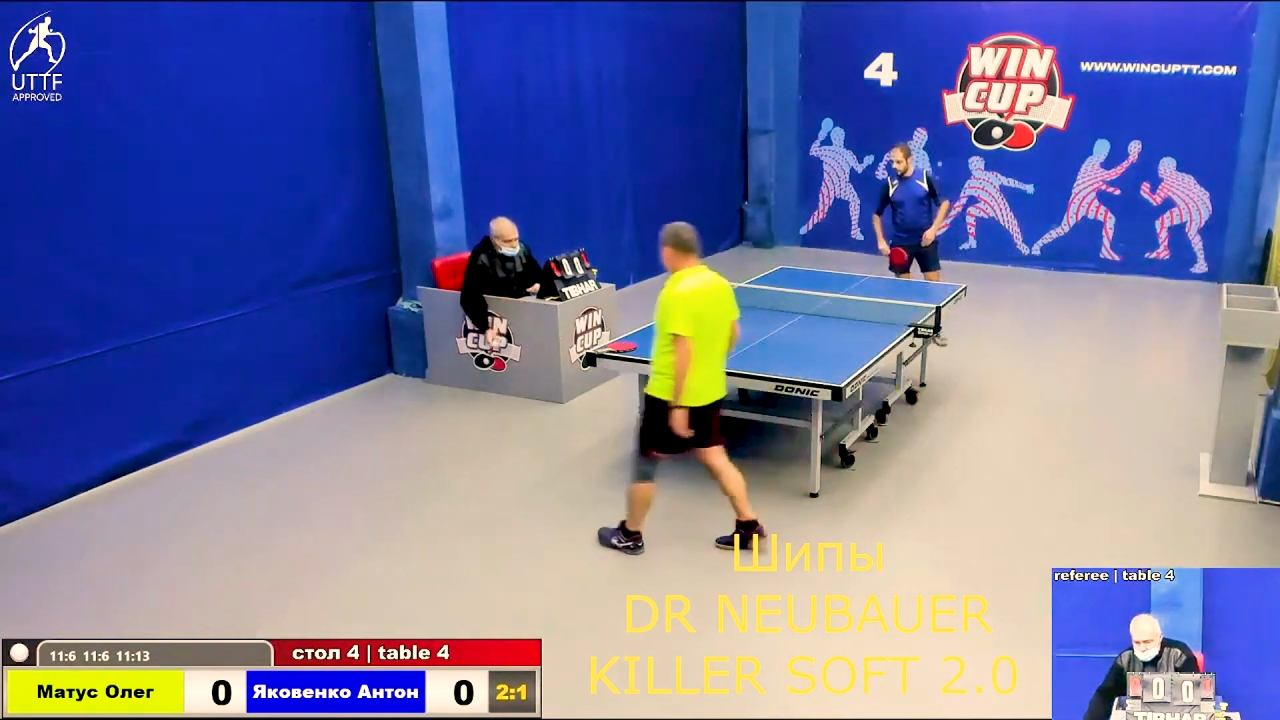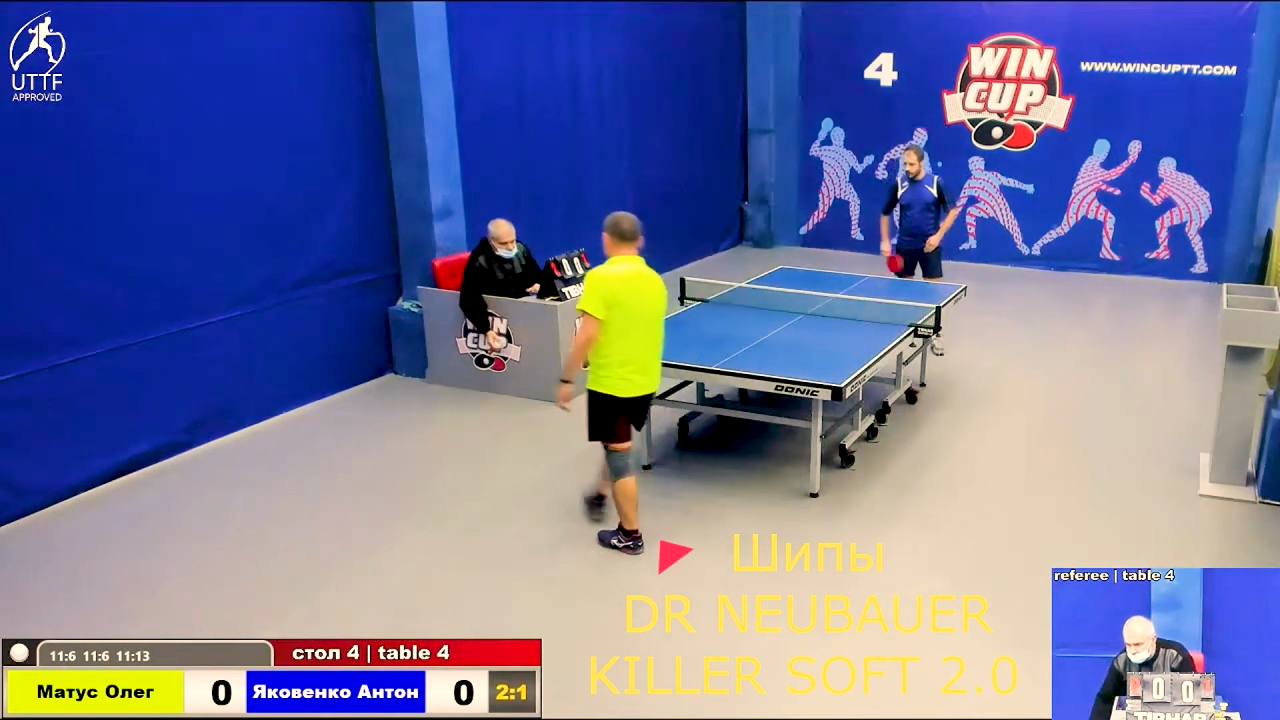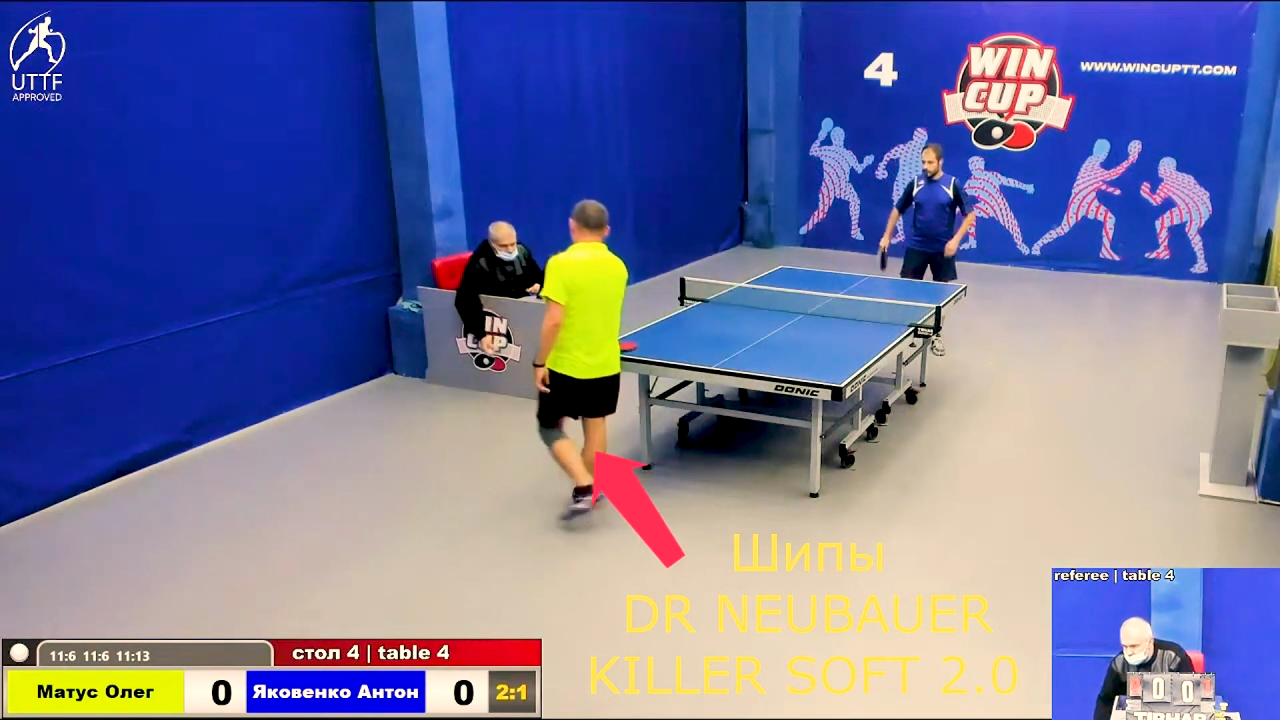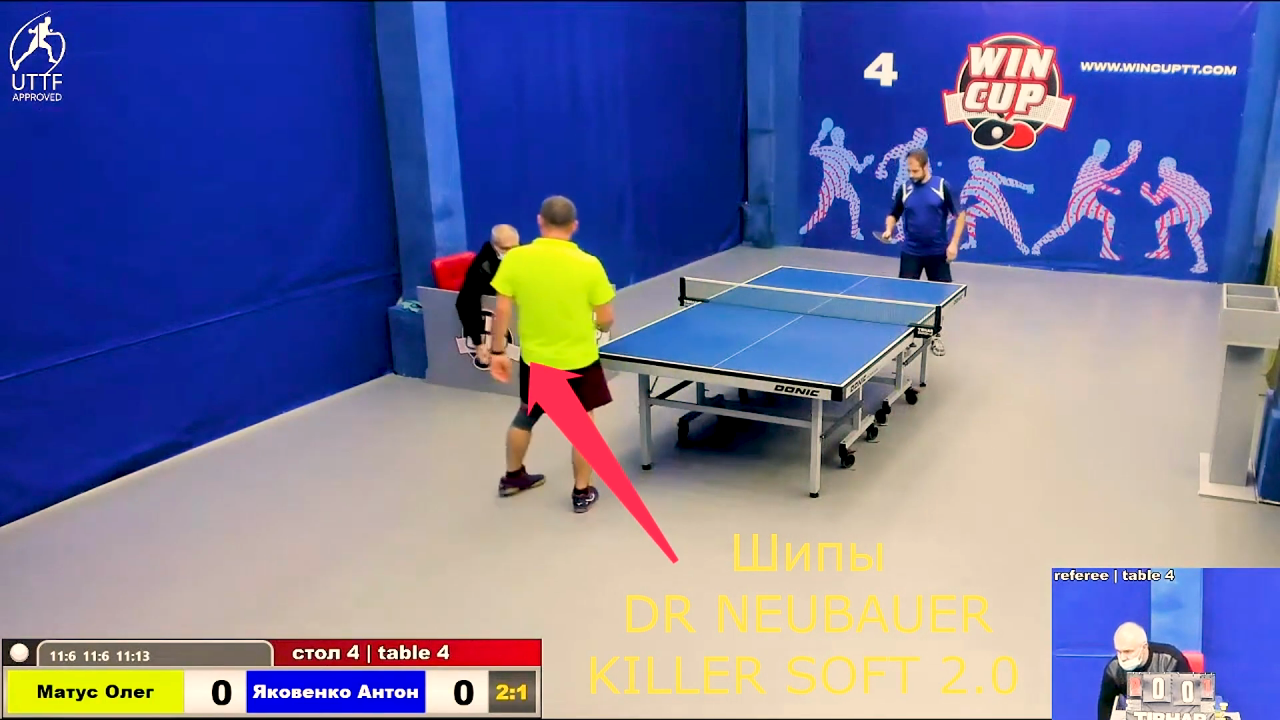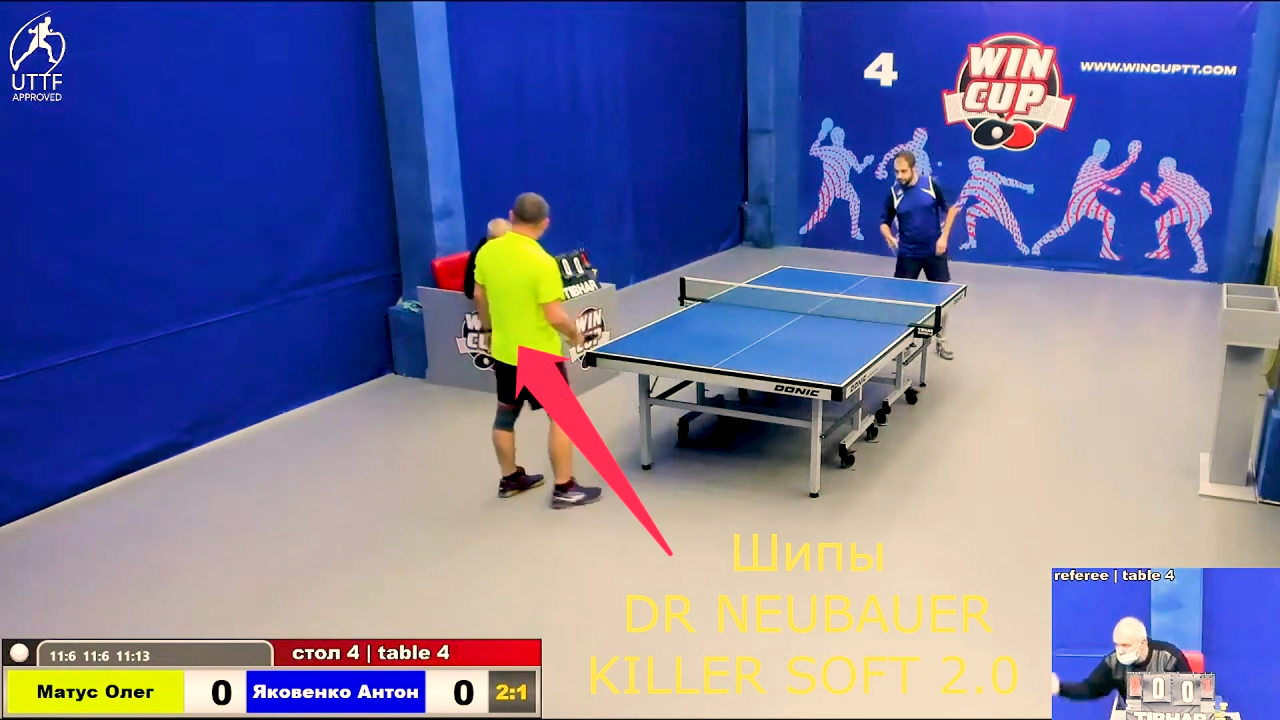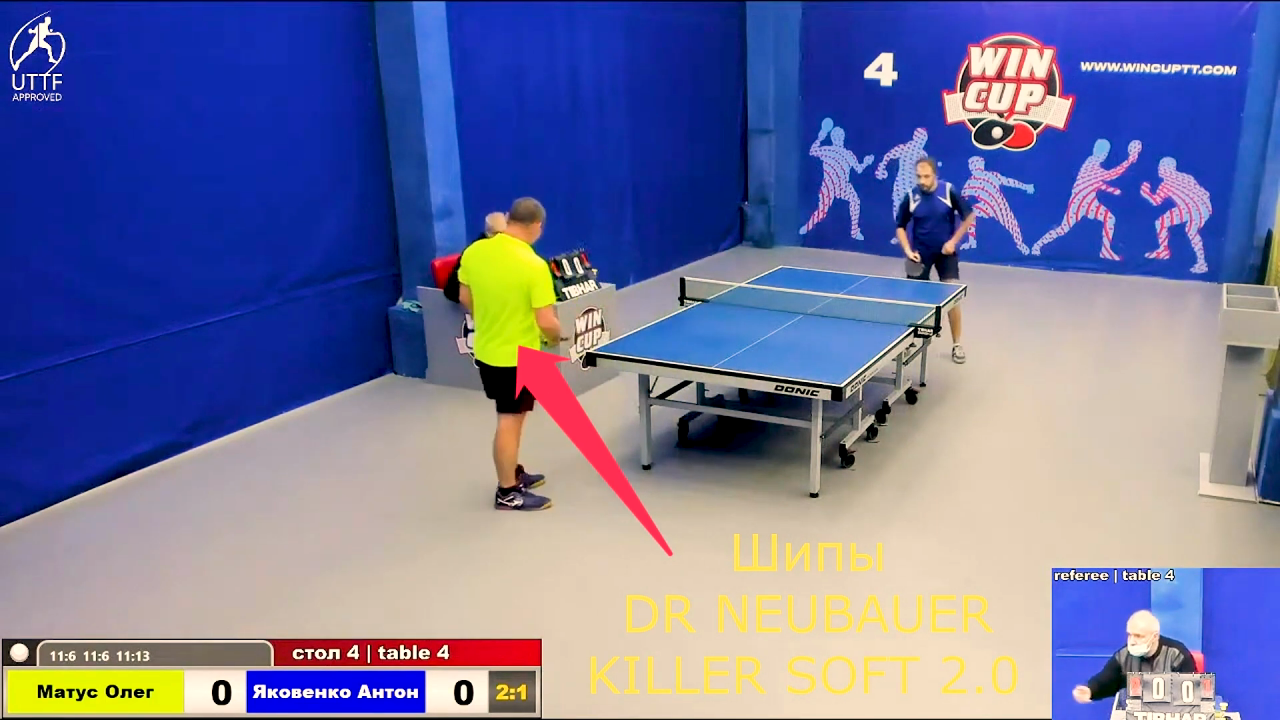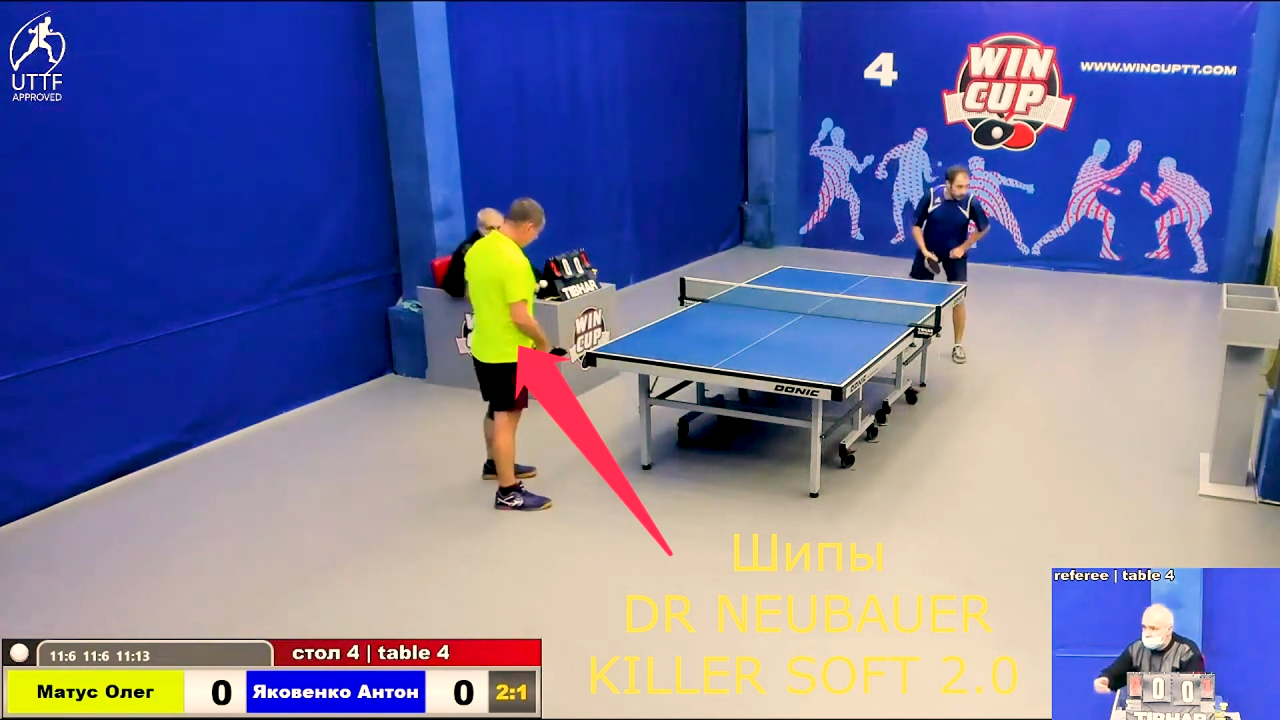
dt=0.4s
person 1, frame 1
left shoulder: (676, 292)
right shoulder: (720, 285)
left elbow: (683, 352)
right elbow: (733, 334)
left wrist: (677, 407)
left hip: (674, 396)
right hip: (710, 393)
left knee: (646, 462)
right knee: (714, 458)
left ankle: (630, 534)
right ankle: (749, 526)
person 1, frame 2
left shoulder: (600, 277)
right shoulder: (656, 281)
left elbow: (588, 335)
left wrist: (567, 378)
left hip: (610, 383)
right hip: (647, 382)
left knee: (619, 455)
right knee: (618, 444)
left ankle: (629, 534)
right ankle: (599, 498)
person 1, frame 3
left shoulder: (561, 264)
right shoulder: (618, 267)
left elbow: (554, 319)
left wrist: (540, 363)
left hip: (566, 366)
right hip: (607, 366)
left knee: (550, 429)
right knee: (595, 428)
left ankle: (584, 488)
right ankle: (585, 488)
person 1, frame 4
left shoulder: (515, 259)
right shoulder: (587, 265)
left elbow: (502, 311)
right elbow: (606, 317)
left wrist: (497, 351)
right wrist: (606, 322)
left hip: (535, 360)
right hip: (579, 361)
left knee: (525, 416)
left ankle: (512, 476)
right ankle: (582, 492)
person 1, frame 5
left shoulder: (487, 251)
right shoulder: (542, 262)
left elbow: (480, 299)
right elbow: (555, 316)
right wrist: (574, 334)
left hip: (503, 352)
right hip: (537, 356)
left knee: (505, 415)
left ankle: (510, 478)
right ankle: (564, 487)
person 1, frame 6
left shoulder: (474, 251)
right shoulder: (534, 266)
left elbow: (465, 297)
right elbow: (547, 322)
right wrist: (555, 338)
left hip: (485, 352)
right hip: (515, 356)
left knee: (507, 416)
right knee: (511, 421)
left ankle: (511, 472)
right ankle: (508, 492)
person 1, frame 7
left shoulder: (481, 247)
right shoulder: (514, 261)
right elbow: (520, 317)
right wrist: (542, 342)
left hip: (487, 348)
right hip: (505, 354)
left knee: (497, 410)
right knee: (507, 419)
left ankle: (496, 463)
right ankle: (508, 492)
person 2, frame 1
left shoulder: (926, 177)
right shoulder: (889, 183)
left elbow: (944, 203)
right elbow: (877, 214)
left wrist: (934, 228)
right wrist: (881, 240)
left hip: (925, 241)
right hip: (901, 243)
left knee: (933, 284)
person 2, frame 2
left shoulder: (936, 183)
right shoulder: (899, 185)
left elbow: (953, 211)
right elbow: (885, 213)
left wrist: (938, 235)
right wrist: (885, 241)
left hip: (929, 245)
right hip: (905, 246)
left ankle: (935, 334)
person 2, frame 3
left shoulder: (953, 185)
right shoulder: (916, 183)
left elbow: (969, 214)
right elbow: (898, 209)
left wrist: (955, 240)
right wrist: (887, 235)
left hip: (942, 249)
right hip: (916, 247)
left ankle: (936, 336)
person 2, frame 4
left shoulder: (942, 186)
right shoulder: (905, 188)
left elbow: (960, 215)
right elbow: (893, 215)
left wrist: (954, 244)
right wrist: (889, 229)
left hip: (938, 252)
right hip: (911, 252)
left ankle: (935, 336)
person 2, frame 5
left shoulder: (931, 184)
right shoulder: (894, 193)
left elbow: (950, 210)
right elbow: (885, 223)
left wrist: (944, 237)
right wrist: (890, 238)
left hip: (934, 251)
right hip: (908, 253)
left ankle: (941, 340)
person 2, frame 6
left shoulder: (950, 192)
right shoulder: (911, 196)
left elbow: (969, 217)
right elbow: (900, 227)
left wrist: (954, 241)
right wrist: (907, 250)
left hip: (945, 250)
right hip: (920, 253)
left ankle: (957, 344)
person 2, frame 7
left shoulder: (971, 203)
right shoulder: (931, 196)
left elbow: (983, 228)
right elbow: (916, 225)
left wrist: (962, 248)
right wrist: (925, 250)
left hip: (955, 253)
right hip: (929, 252)
left ankle: (958, 345)
